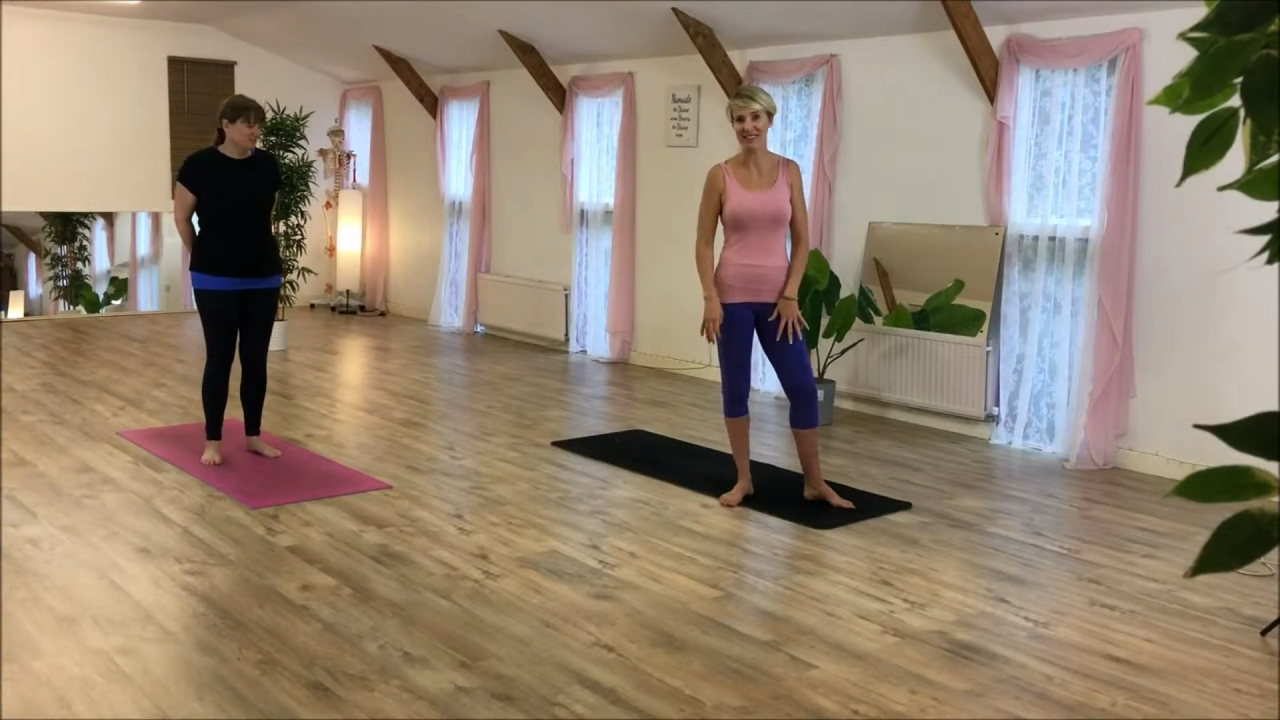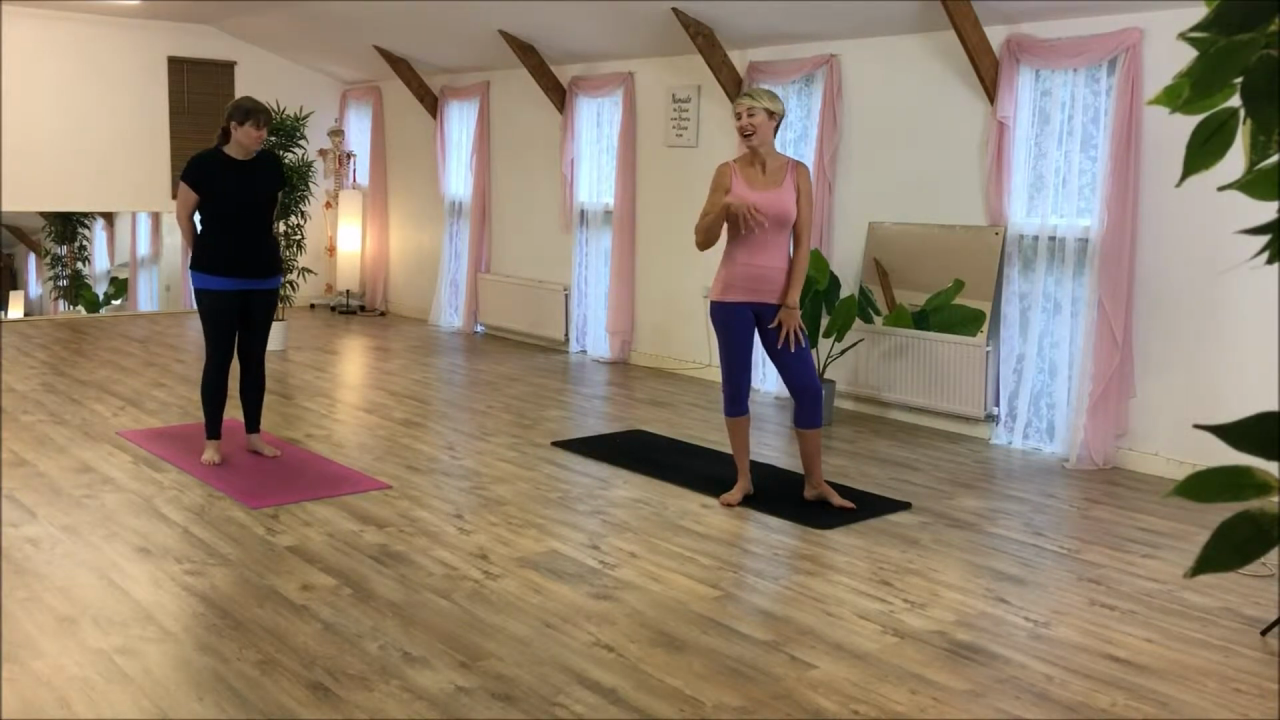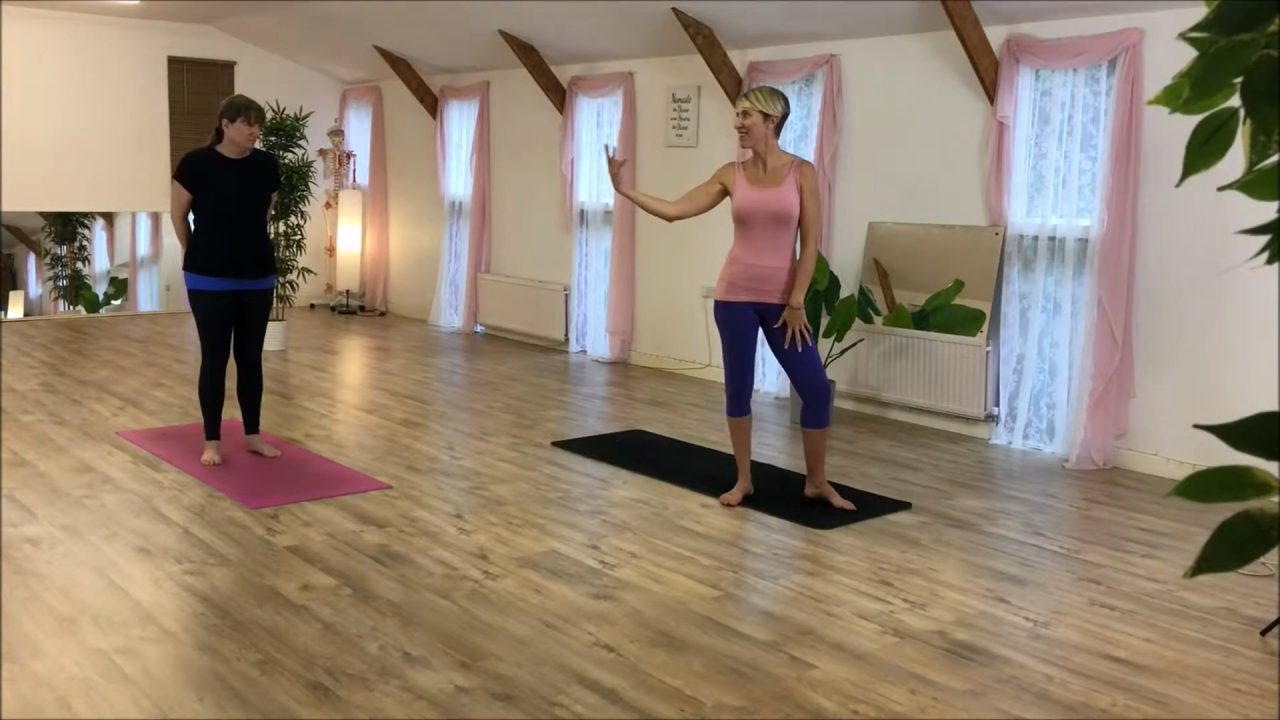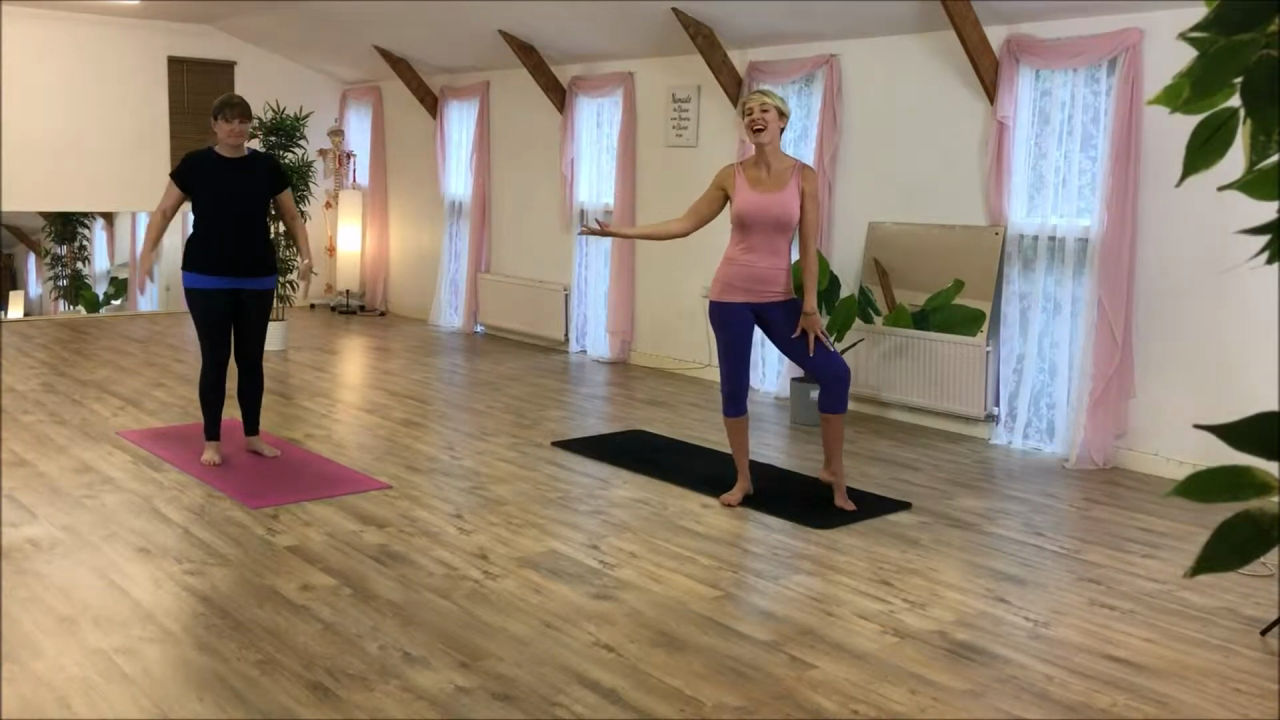
dt=0.5s
person 1, frame 1
left shoulder: (789, 171)
right shoulder: (720, 175)
left elbow: (801, 240)
right elbow: (704, 243)
left wrist: (790, 294)
right wrist: (710, 298)
left hip: (776, 296)
right hip: (732, 295)
left knee: (803, 388)
right knee: (735, 389)
left ankle: (814, 482)
right ankle: (743, 479)
person 1, frame 2
left shoulder: (797, 172)
right shoulder: (728, 172)
left elbow: (802, 244)
right elbow: (704, 241)
left wrist: (792, 303)
right wrist: (727, 206)
left hip: (777, 297)
right hip: (732, 295)
left knee: (807, 388)
right knee: (736, 388)
left ankle: (815, 482)
right ankle: (742, 479)
person 1, frame 3
left shoulder: (802, 171)
right shoulder: (730, 174)
left elbow: (810, 243)
right elbow: (673, 210)
left wrist: (797, 303)
right wrist: (623, 188)
left hip: (783, 297)
right hip: (736, 294)
left knee: (815, 387)
right knee: (739, 388)
left ankle: (818, 482)
right ankle: (743, 479)
person 1, frame 4
left shoulder: (803, 176)
right shoulder: (731, 176)
left elbow: (808, 247)
right elbow: (684, 225)
left wrist: (810, 307)
right wrist: (623, 231)
left hip: (778, 297)
right hip: (731, 295)
left knee: (834, 371)
right knee: (734, 388)
left ankle: (833, 470)
right ankle: (742, 479)
person 2, frame 1
left shoulder: (267, 164)
right shoulder: (200, 164)
right elbow: (182, 218)
right wrist: (204, 257)
left hip: (263, 277)
right hip: (216, 281)
left knee: (256, 358)
right knee: (219, 358)
left ankle: (253, 435)
right ankle: (212, 441)
person 2, frame 2
left shoulder: (271, 165)
right shoulder: (204, 165)
right elbow: (184, 216)
right wrist: (204, 255)
left hip: (264, 278)
right hip: (216, 280)
left knee: (254, 357)
right knee: (219, 357)
left ankle: (253, 435)
right ankle: (212, 440)
person 2, frame 3
left shoulder: (267, 165)
right shoulder: (196, 164)
right elbow: (178, 216)
right wrist: (200, 255)
left hip: (258, 278)
right hip: (210, 281)
left knee: (250, 357)
right knee: (214, 358)
left ankle: (253, 435)
right ankle: (212, 441)
person 2, frame 4
left shoulder: (266, 166)
right shoulder: (194, 165)
left elbow: (291, 216)
right elbow: (164, 211)
left wrist: (304, 256)
right wrist: (147, 252)
left hip: (255, 279)
right hip: (205, 279)
left knee: (251, 358)
right knee: (215, 358)
left ankle: (252, 436)
right ankle: (211, 441)
